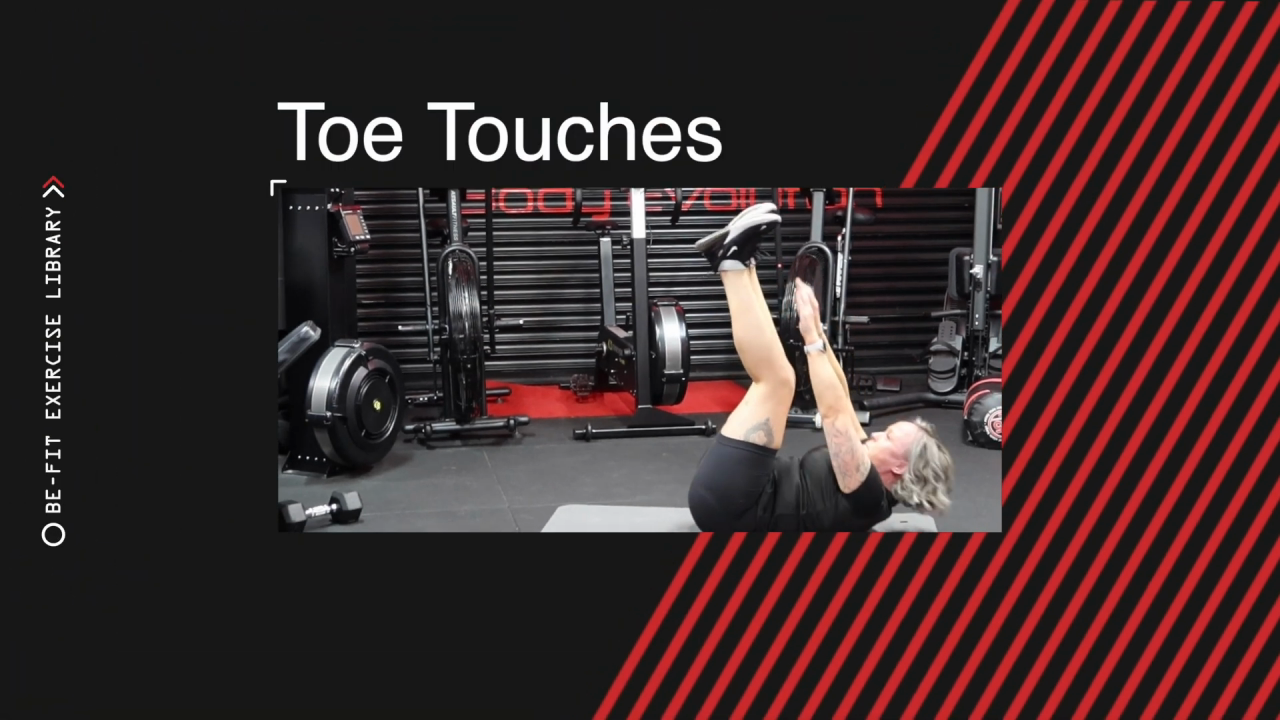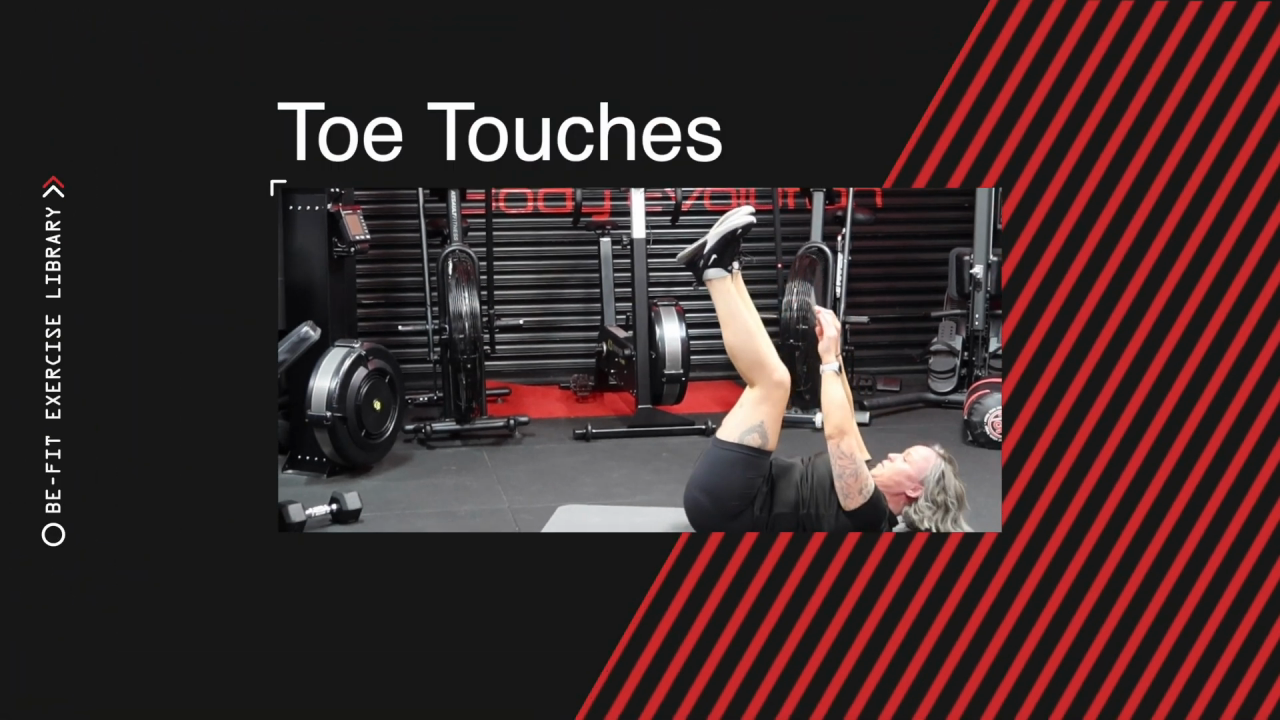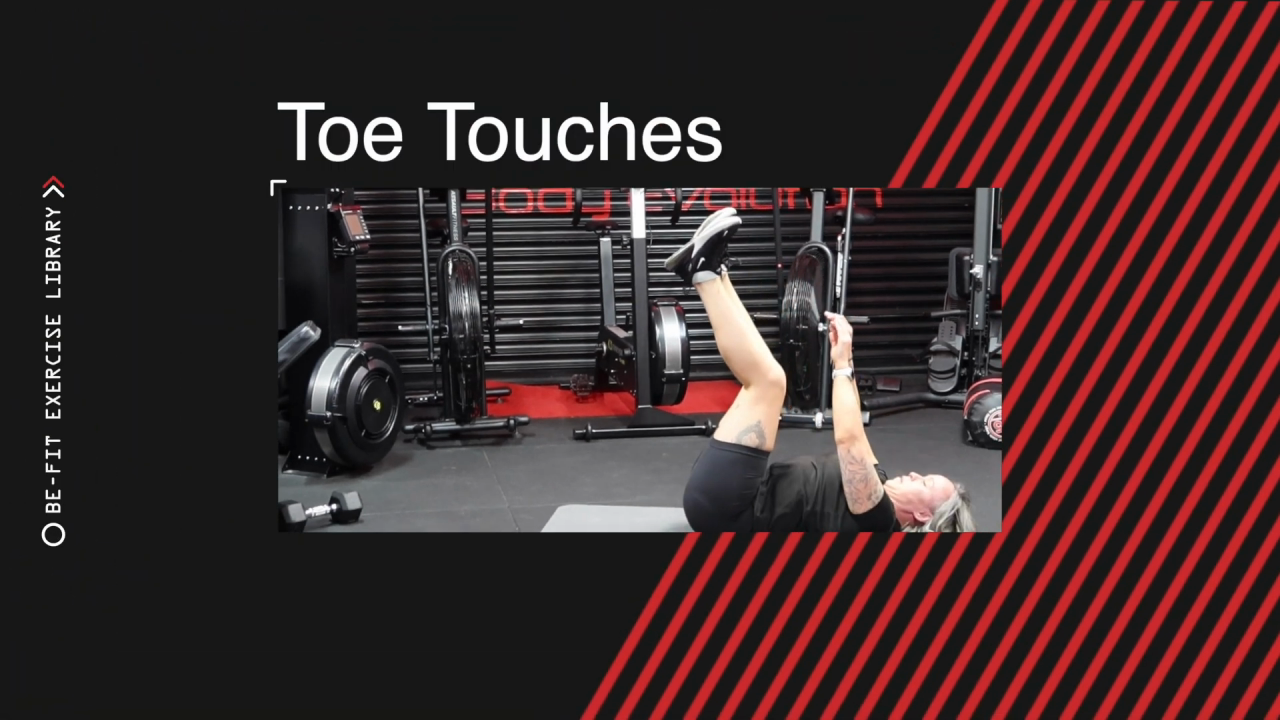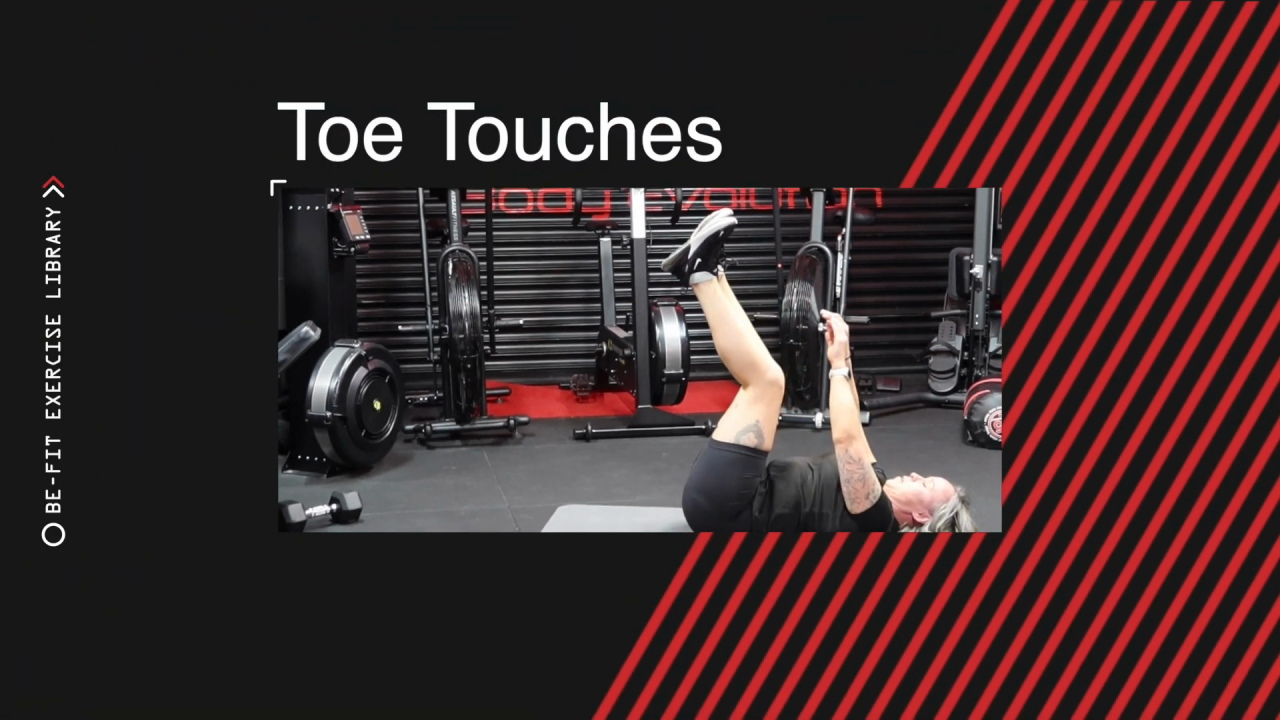
dt=0.3s
person 1, frame 1
left shoulder: (871, 498)
right shoulder: (867, 471)
left elbow: (833, 412)
right elbow: (840, 396)
left wrist: (812, 336)
right wrist: (816, 331)
left hip: (724, 503)
right hip: (728, 500)
left knee: (778, 378)
right knee: (776, 375)
left ankle: (733, 262)
right ankle: (741, 263)
person 1, frame 2
left shoulder: (871, 514)
right shoulder: (872, 484)
left elbow: (838, 433)
right elbow: (845, 421)
left wrist: (829, 360)
right wrist: (833, 355)
left hip: (722, 507)
right hip: (727, 498)
left knee: (771, 381)
right knee: (770, 377)
left ankle: (716, 269)
right ankle: (723, 268)
person 1, frame 3
left shoulder: (878, 518)
right shoulder: (879, 490)
left elbow: (849, 438)
right elbow: (854, 435)
left wrist: (842, 366)
right wrist: (843, 359)
left hip: (723, 506)
right hip: (727, 500)
left knee: (767, 380)
right knee: (765, 378)
left ankle: (705, 272)
right ankle: (709, 270)
person 1, frame 4
left shoulder: (877, 517)
right shoulder: (878, 489)
left elbow: (846, 437)
right elbow: (852, 430)
left wrist: (839, 366)
right wrist: (842, 358)
left hip: (721, 507)
right hip: (726, 499)
left knee: (766, 380)
right knee: (764, 378)
left ankle: (702, 273)
right ankle: (708, 271)
